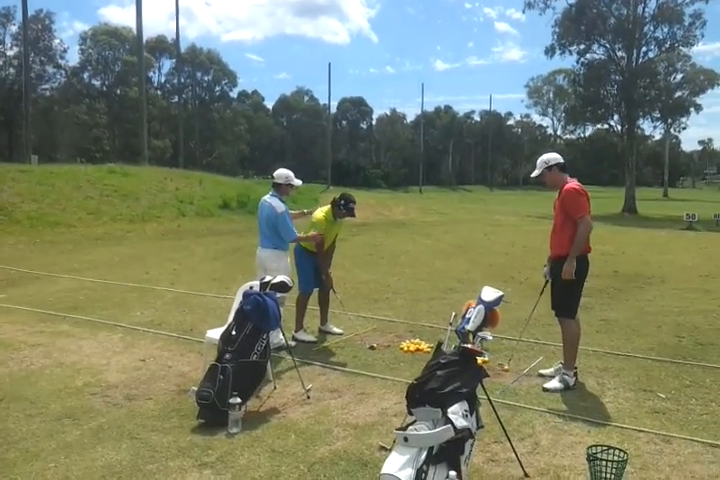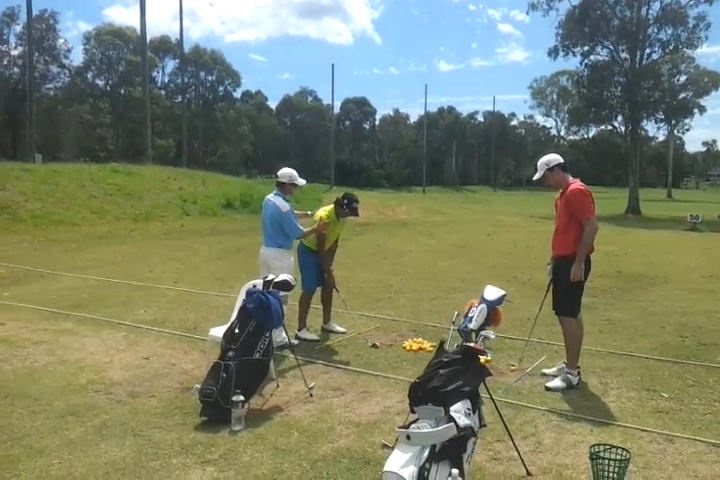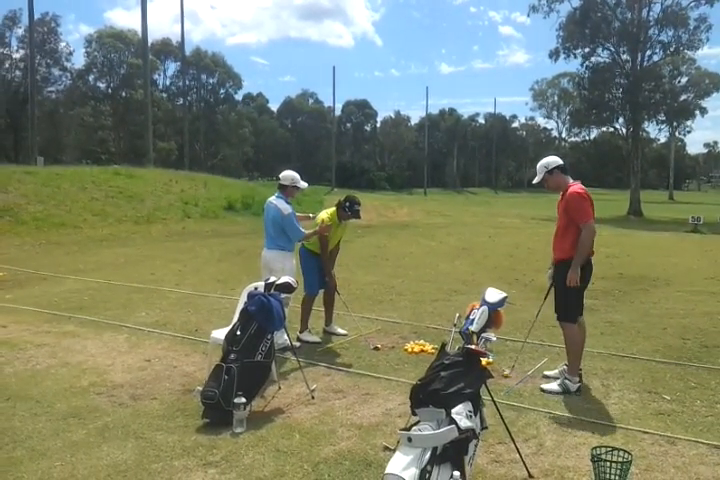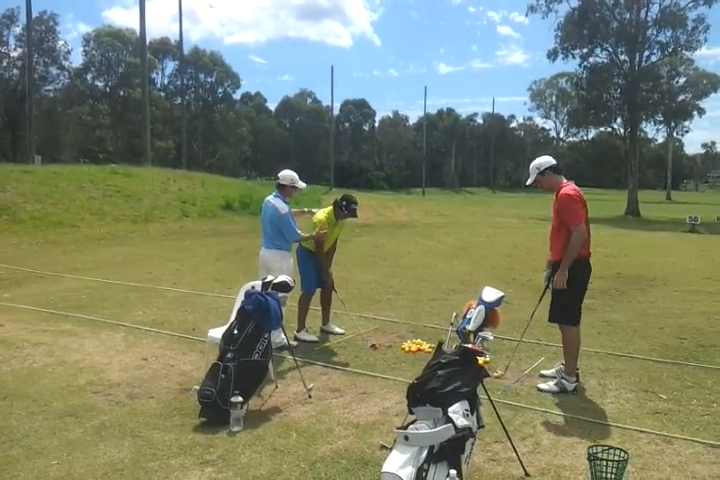
dt=0.4s
person 1, frame 1
left shoulder: (572, 190)
right shoulder: (563, 193)
left elbow: (586, 225)
left wrist: (571, 261)
right wrist: (550, 262)
left hip: (571, 264)
right hip: (562, 262)
left knee: (567, 316)
right knee: (566, 316)
left ankle: (569, 374)
right ankle: (567, 365)
person 1, frame 2
left shoulder: (577, 191)
right shoulder: (563, 195)
left elbow: (592, 226)
left wrist: (579, 262)
right wrist: (553, 262)
left hip: (574, 263)
right hip: (564, 261)
left knee: (566, 315)
right knee: (571, 315)
left ankle: (572, 373)
right ankle: (570, 364)
person 1, frame 3
left shoulder: (576, 194)
right shoulder: (566, 196)
left elbow: (589, 231)
left wrist: (575, 267)
right wrist: (554, 265)
left hip: (574, 267)
right hip: (566, 265)
left knee: (568, 321)
right knee: (575, 319)
left ankle: (572, 379)
right ankle: (572, 368)
person 1, frame 4
left shoulder: (567, 195)
right shoulder: (563, 194)
left elbow: (580, 234)
left wrist: (563, 270)
right wrist: (551, 266)
left hip: (573, 268)
right hip: (567, 266)
left knee: (567, 322)
right knee: (568, 321)
left ankle: (569, 379)
right ankle: (569, 367)
person 2, frame 1
left shoulder: (265, 201)
right shoulder: (279, 207)
right elbow: (291, 237)
left wrist: (306, 212)
right wrist: (310, 237)
left hip: (262, 252)
right hip: (276, 256)
right ankle: (275, 340)
person 2, frame 2
left shoulder: (269, 200)
right shoulder: (283, 206)
right elbow: (298, 234)
left wrist: (309, 214)
right wrist: (316, 229)
left hip: (266, 251)
right hip: (280, 255)
right knee: (279, 297)
right ankle: (278, 338)
person 2, frame 3
left shoulder: (270, 202)
right shoulder: (285, 209)
right elbow: (299, 236)
left wrist: (311, 217)
right wrist: (318, 231)
left hip: (268, 253)
right hip: (282, 257)
right ankle: (279, 340)
person 2, frame 4
left shoulder: (268, 201)
right shoulder: (282, 208)
right elbow: (294, 237)
left wrist: (306, 211)
right wrist: (314, 235)
left hip: (266, 253)
right hip: (279, 256)
right knee: (279, 298)
right ankle: (276, 339)
person 3, frame 1
left shoulder: (339, 218)
right shoulder: (320, 218)
left elbow: (332, 243)
right elbow: (319, 248)
left wrist: (328, 268)
right wrist: (326, 274)
left hip: (318, 253)
right hip: (305, 252)
left knee: (325, 287)
right knee: (306, 290)
left ankle: (324, 324)
right ankle: (298, 330)
person 3, frame 2
left shoulder: (341, 217)
right shoulder: (323, 216)
left elbow: (334, 242)
right elbow: (321, 247)
left wrist: (329, 266)
right wrist: (327, 271)
left hip: (321, 252)
right hip: (308, 251)
left knee: (328, 286)
right knee: (309, 289)
left ankle: (327, 322)
right ankle: (301, 329)
person 3, frame 3
left shoulder: (344, 220)
right shoulder: (325, 219)
left elbow: (336, 245)
right elbow: (323, 249)
left wrist: (331, 269)
right wrist: (329, 274)
left hip: (322, 254)
right hip: (310, 253)
left knee: (331, 288)
right knee: (312, 291)
left ankle: (328, 325)
right ankle: (303, 331)
person 3, frame 4
left shoulder: (340, 219)
right shoulder: (322, 218)
left elbow: (333, 244)
right elbow: (319, 248)
left wrist: (328, 268)
right wrist: (326, 272)
left hip: (320, 253)
right hip: (307, 253)
left knee: (327, 287)
right knee: (309, 290)
left ankle: (326, 324)
right ankle: (300, 330)
